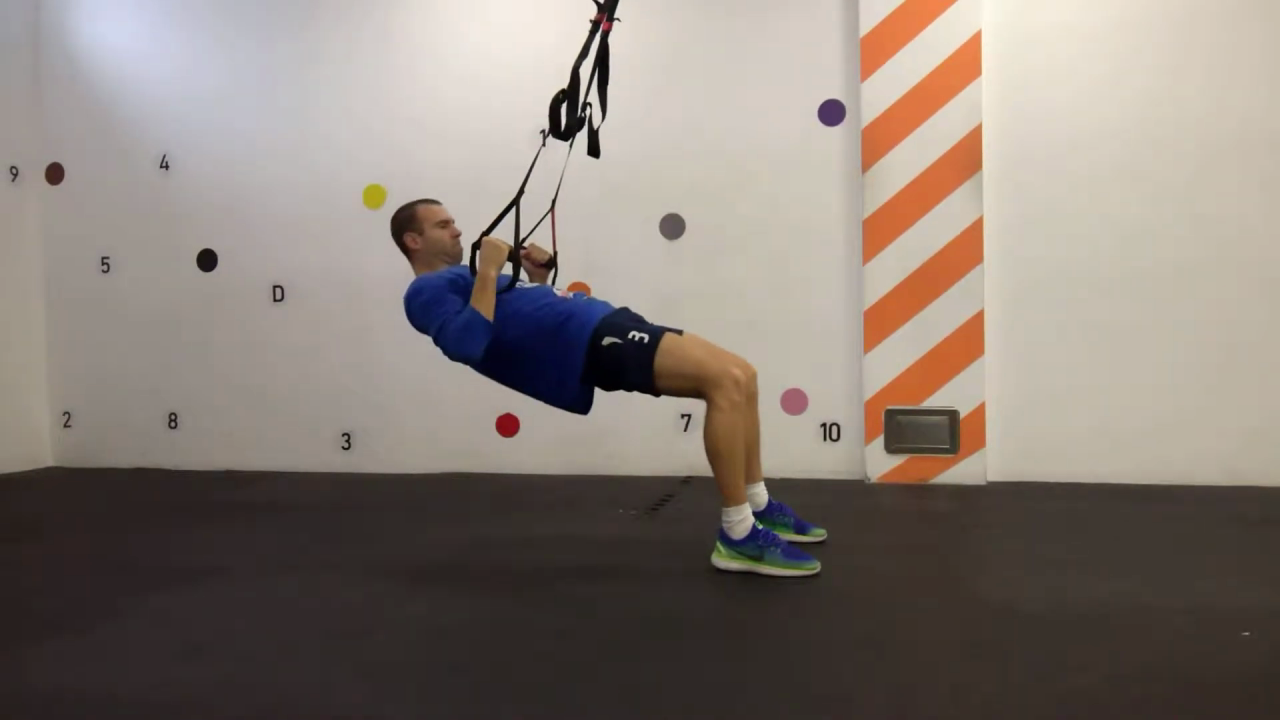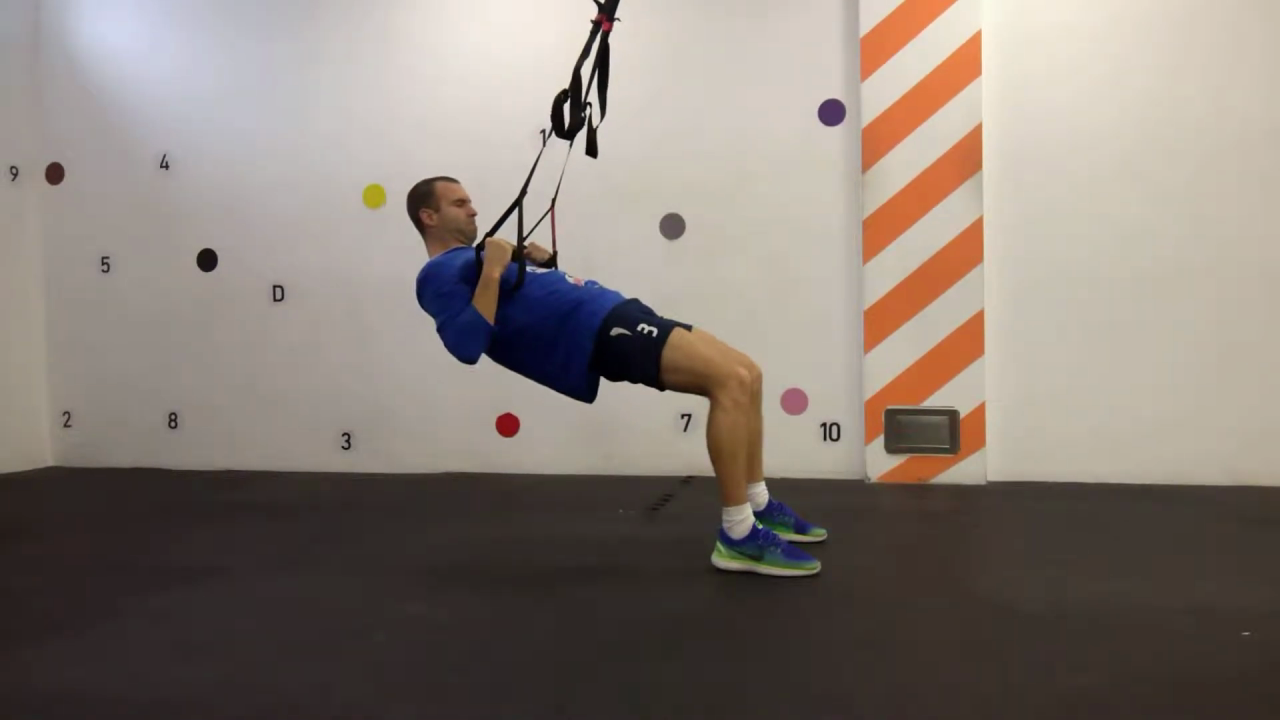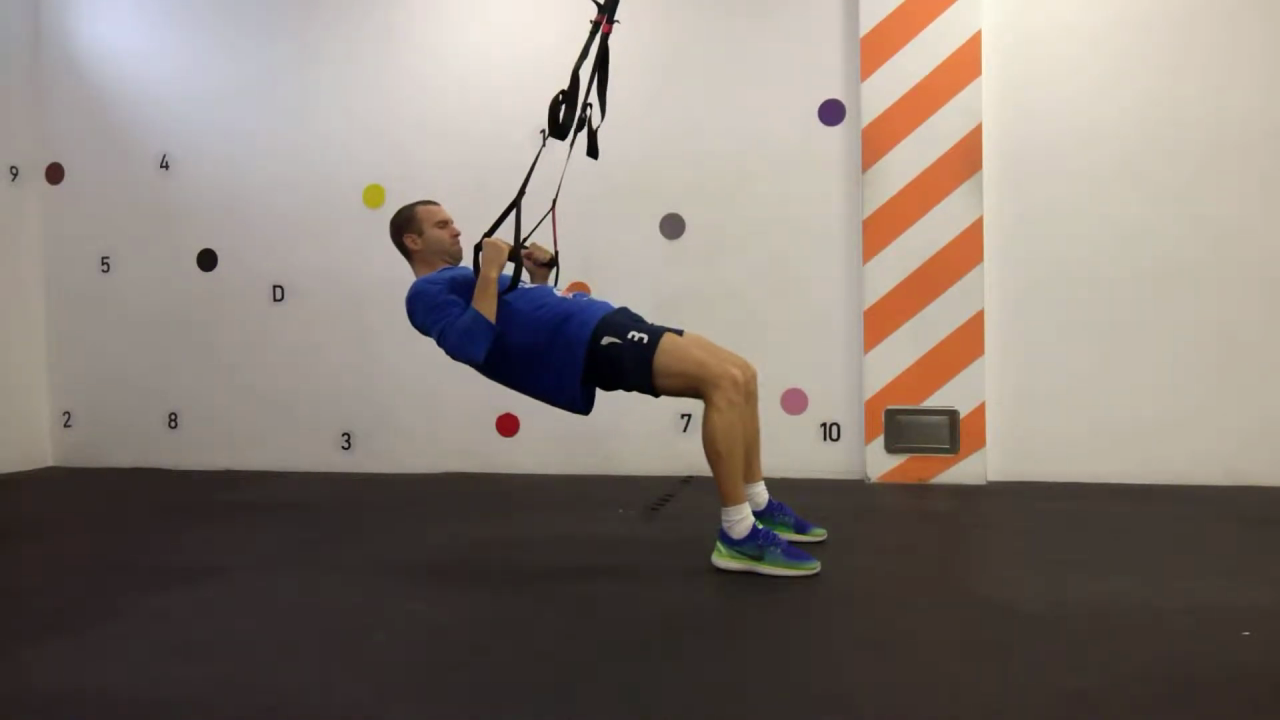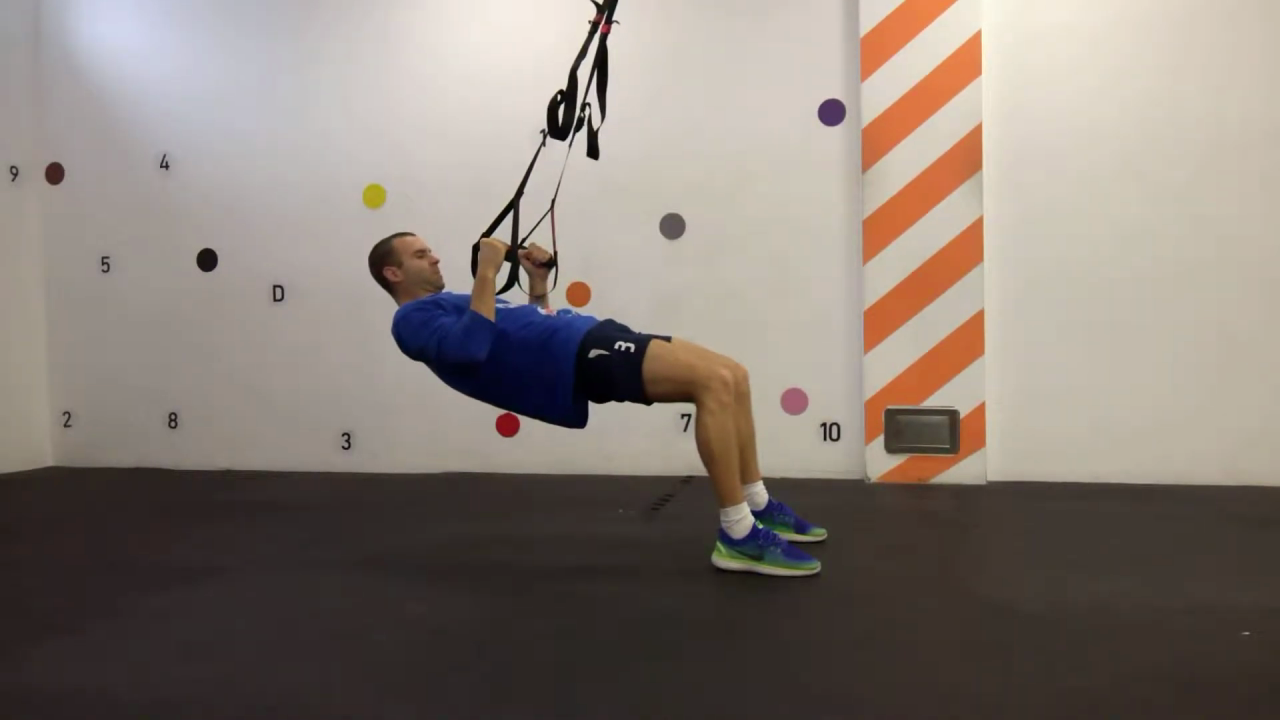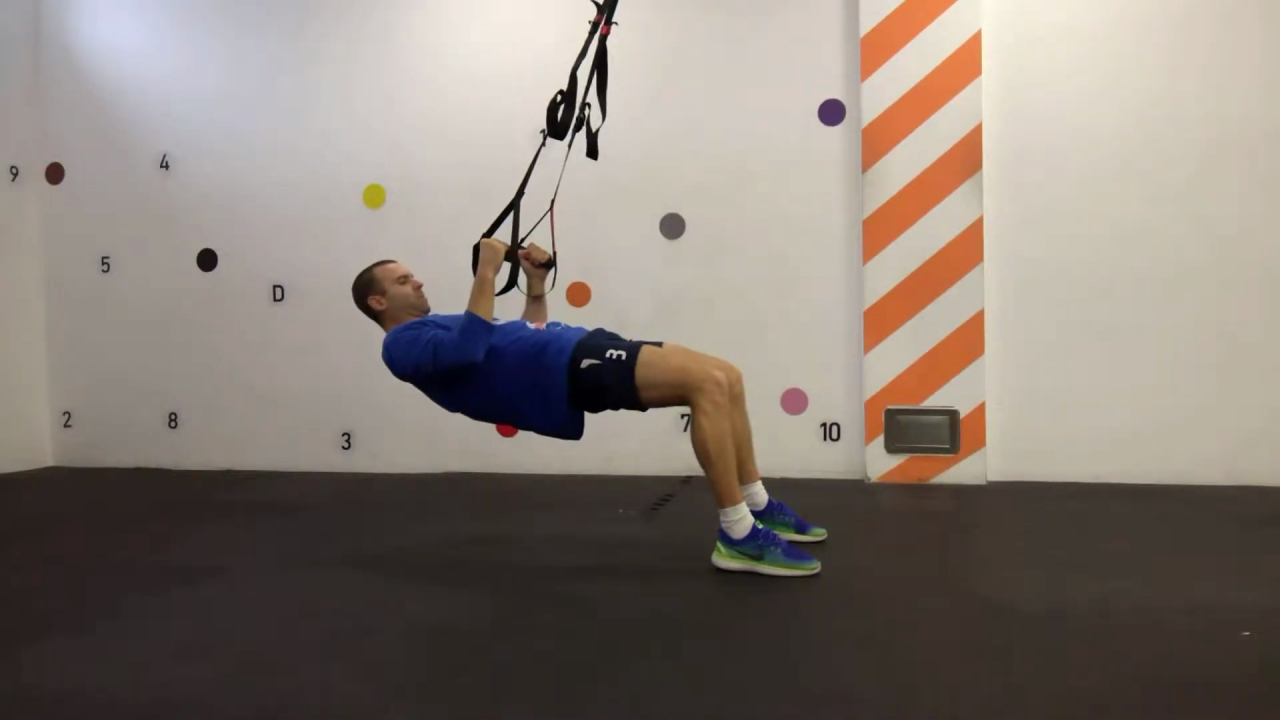
dt=0.5s
person 1, frame 1
left shoulder: (456, 280)
right shoulder: (427, 293)
right elbow: (466, 346)
left wrist: (538, 279)
right wrist: (488, 271)
left hip: (600, 325)
right hip: (585, 342)
left knee: (739, 376)
right knee: (727, 381)
left ankle: (758, 507)
right ankle: (738, 536)
person 1, frame 2
left shoulder: (465, 262)
right shoulder: (440, 274)
right elbow: (467, 346)
left wrist: (540, 270)
right wrist: (492, 272)
left hip: (610, 314)
right hip: (593, 331)
left knee: (745, 377)
right knee: (731, 382)
left ankle: (758, 507)
right ankle: (739, 536)
person 1, frame 3
left shoulder: (454, 283)
right shoulder: (427, 294)
right elbow: (469, 345)
left wrist: (538, 276)
right wrist: (489, 271)
left hip: (599, 326)
right hip: (585, 342)
left knee: (739, 375)
right knee: (725, 381)
left ankle: (758, 506)
right ankle: (738, 536)
person 1, frame 4
left shoulder: (440, 306)
right shoulder: (413, 320)
right elbow: (471, 347)
left wrist: (537, 283)
right wrist: (486, 272)
left hip: (586, 340)
right hip: (575, 356)
left knee: (732, 376)
right knee: (716, 382)
left ankle: (758, 507)
right ankle: (738, 535)
person 1, frame 5
left shoulder: (432, 329)
right shoulder: (403, 345)
right elbow: (468, 351)
left wrist: (535, 285)
right wrist: (485, 273)
left hip: (576, 353)
right hip: (568, 370)
left knee: (726, 378)
right knee: (710, 383)
left ankle: (758, 508)
right ankle: (738, 537)
